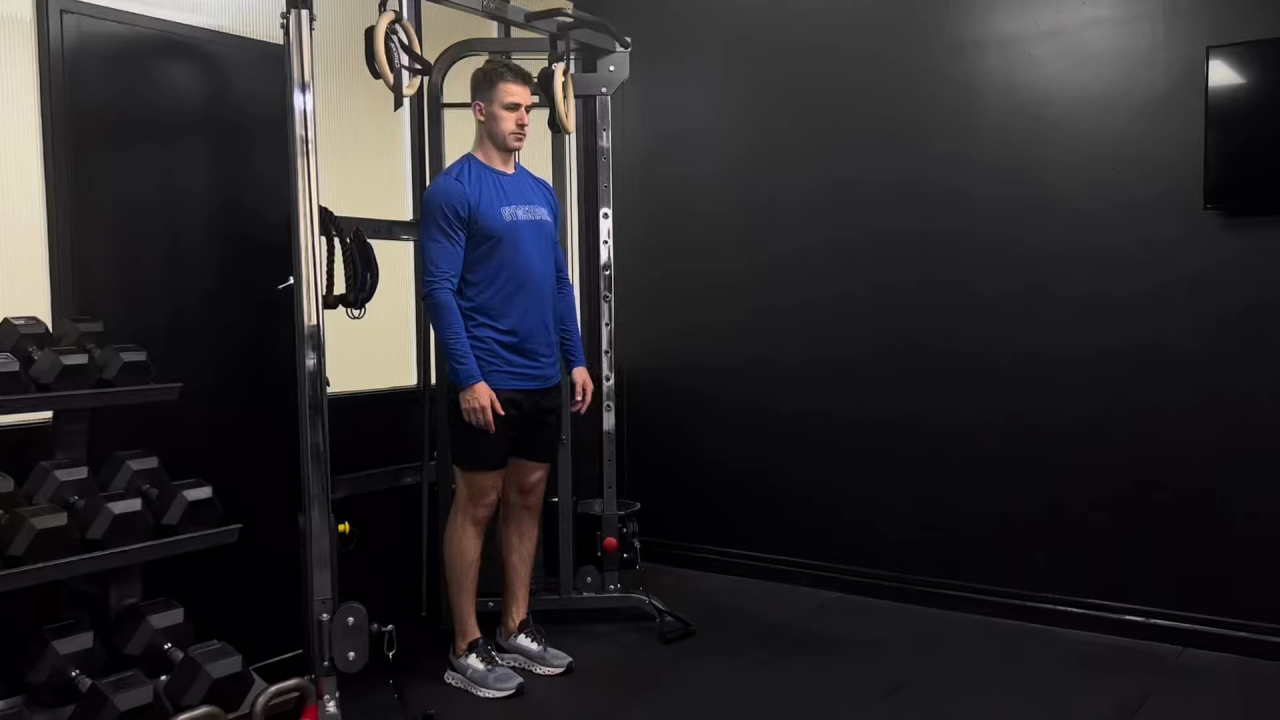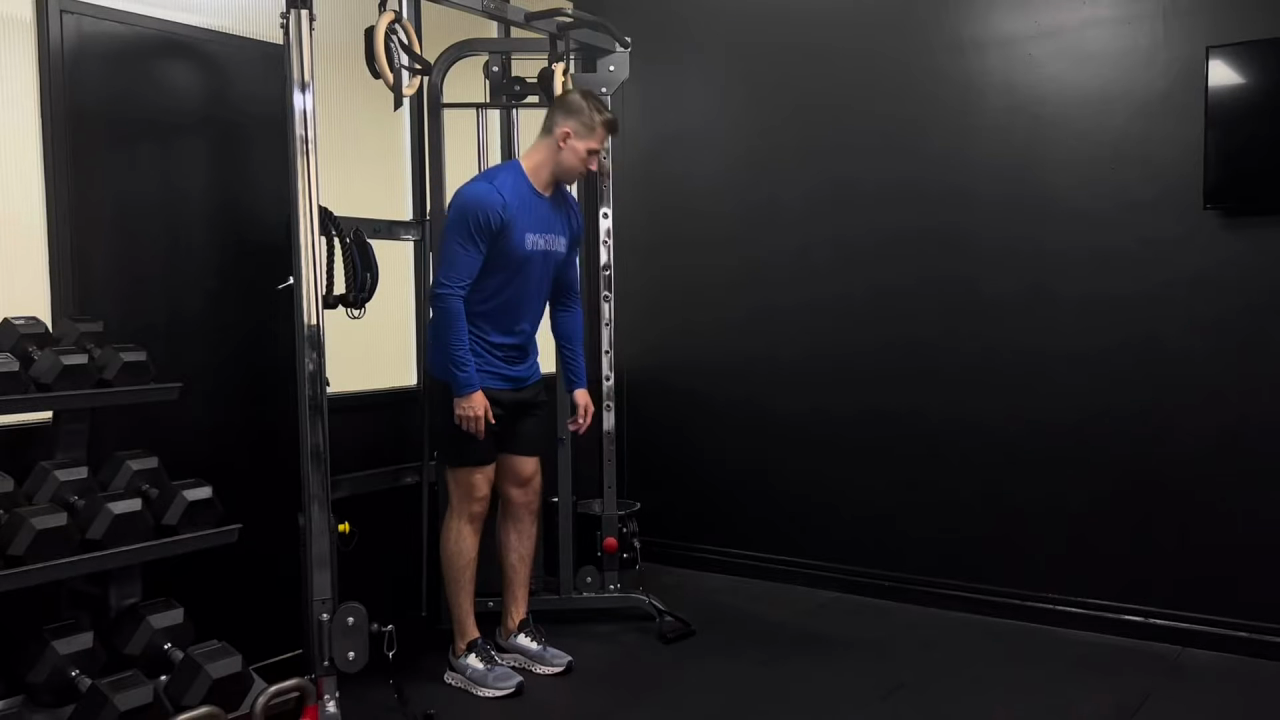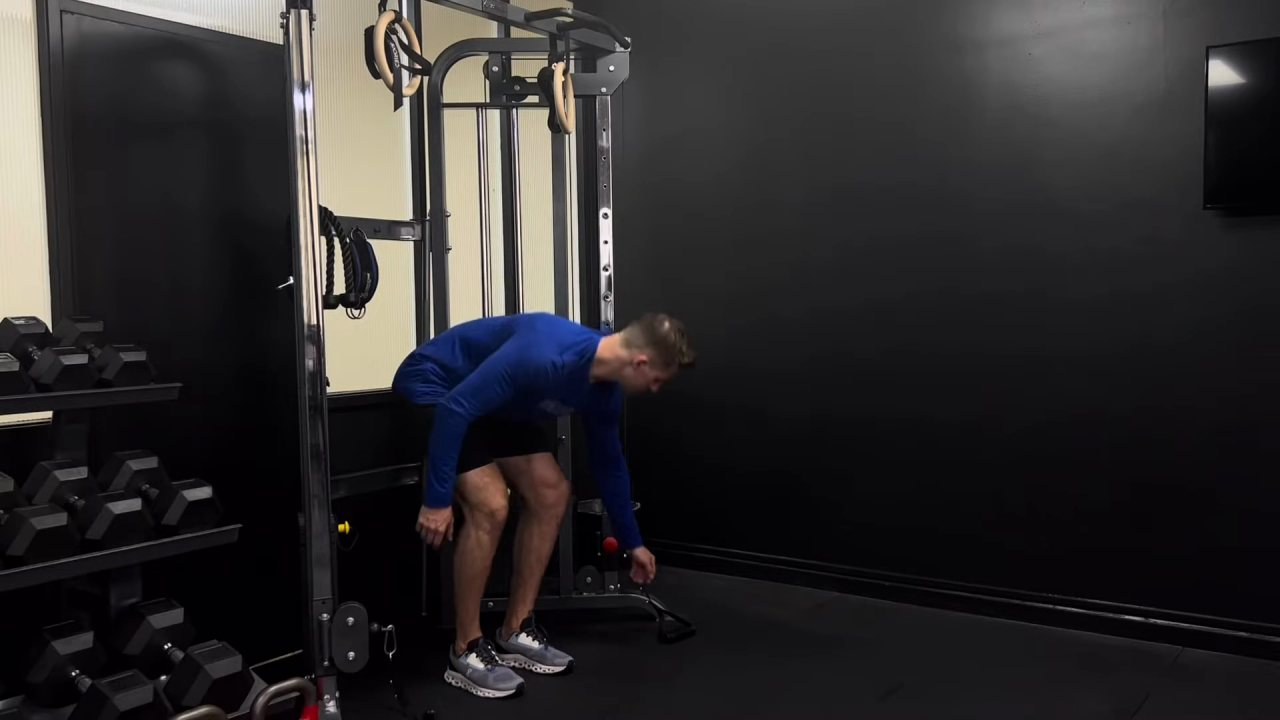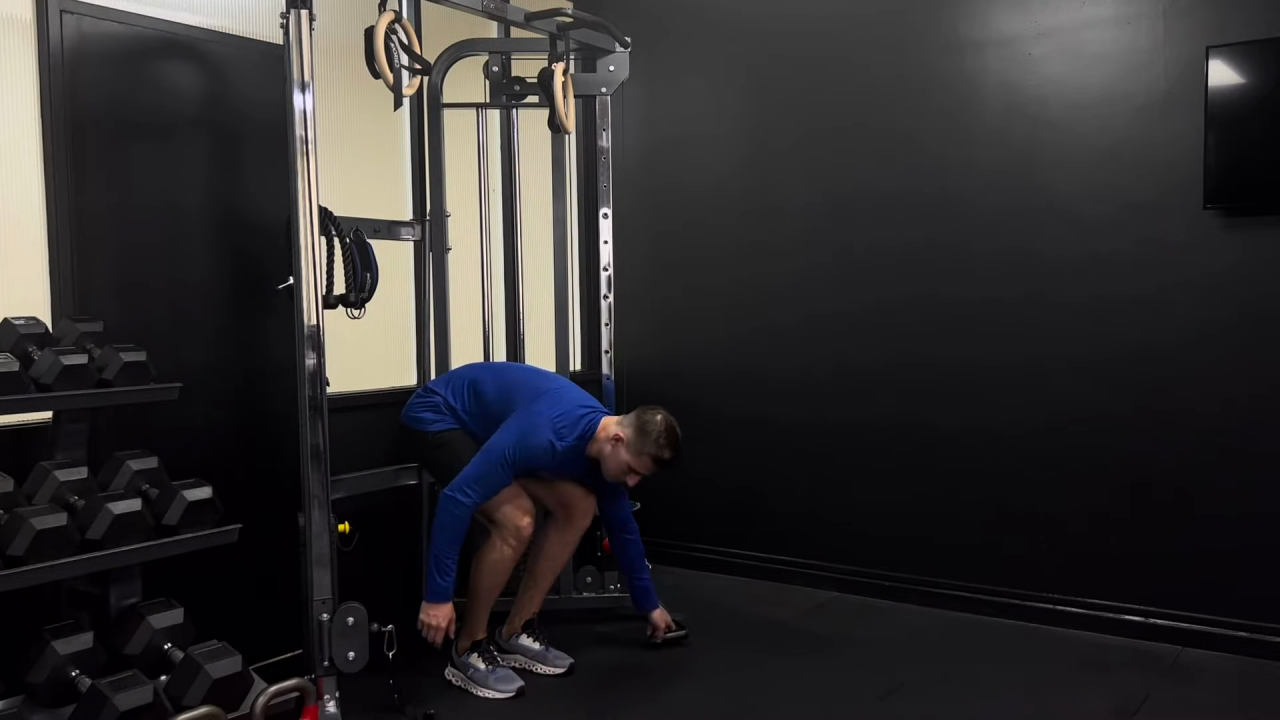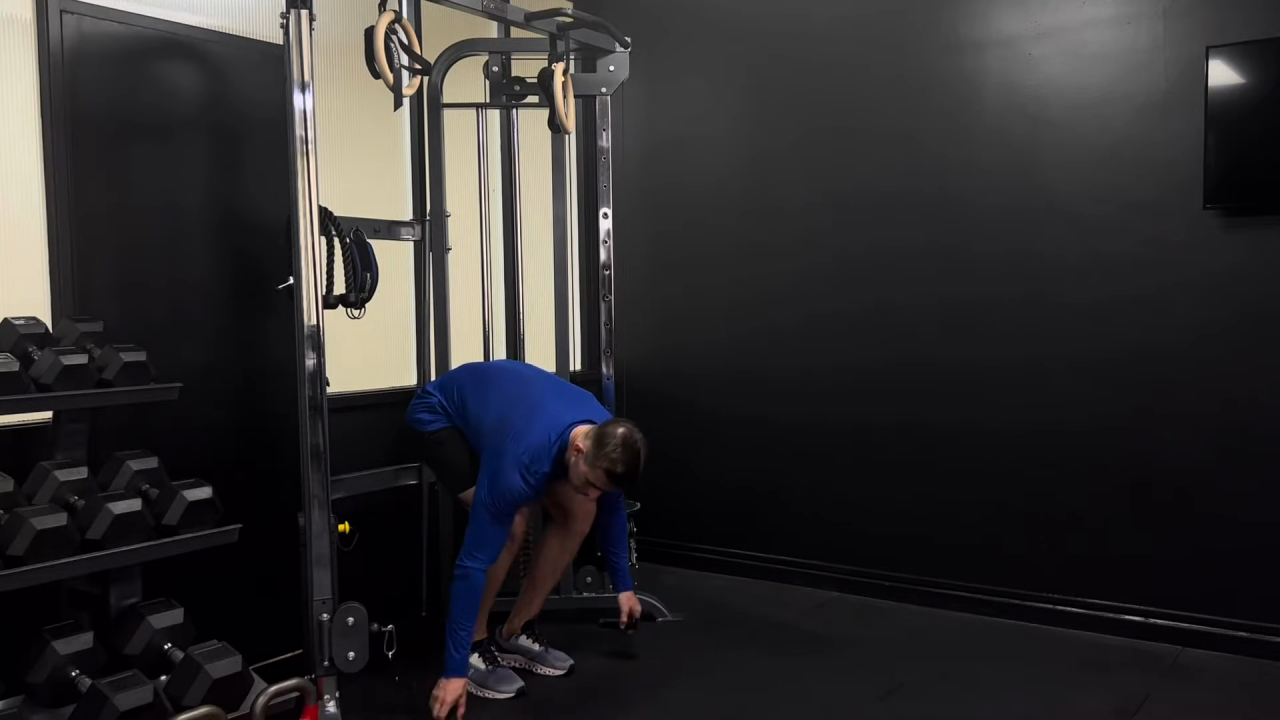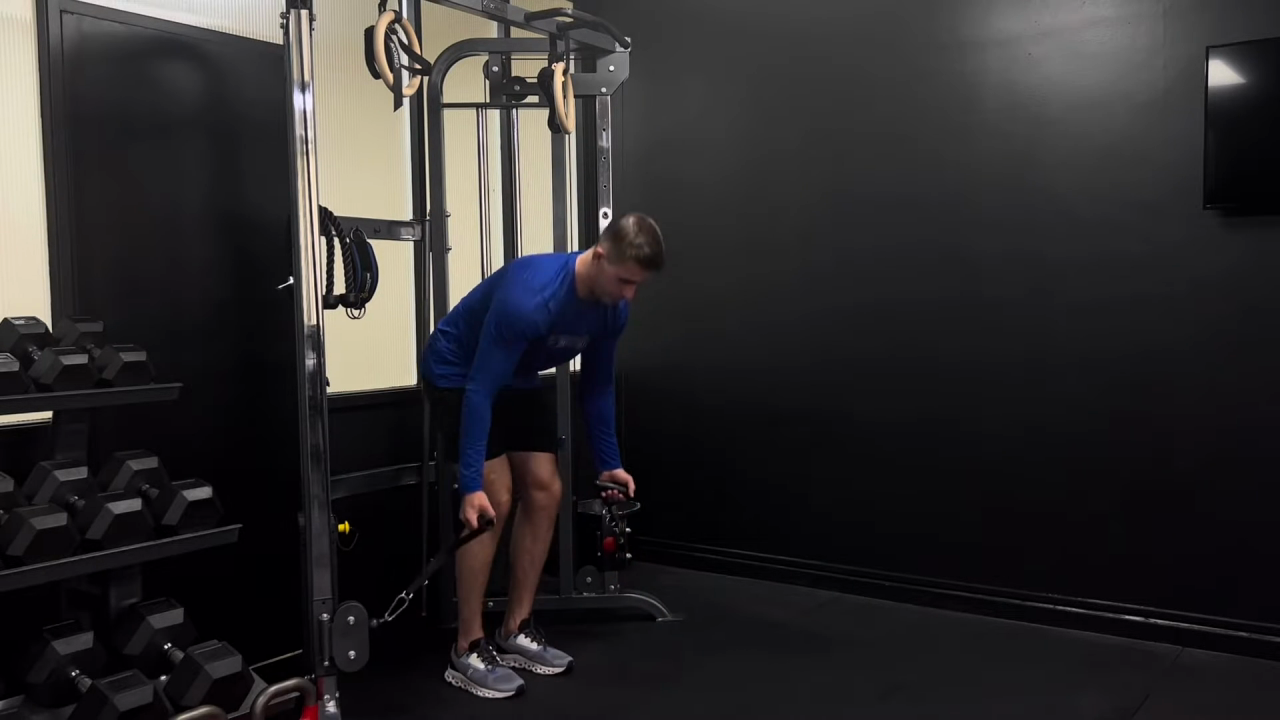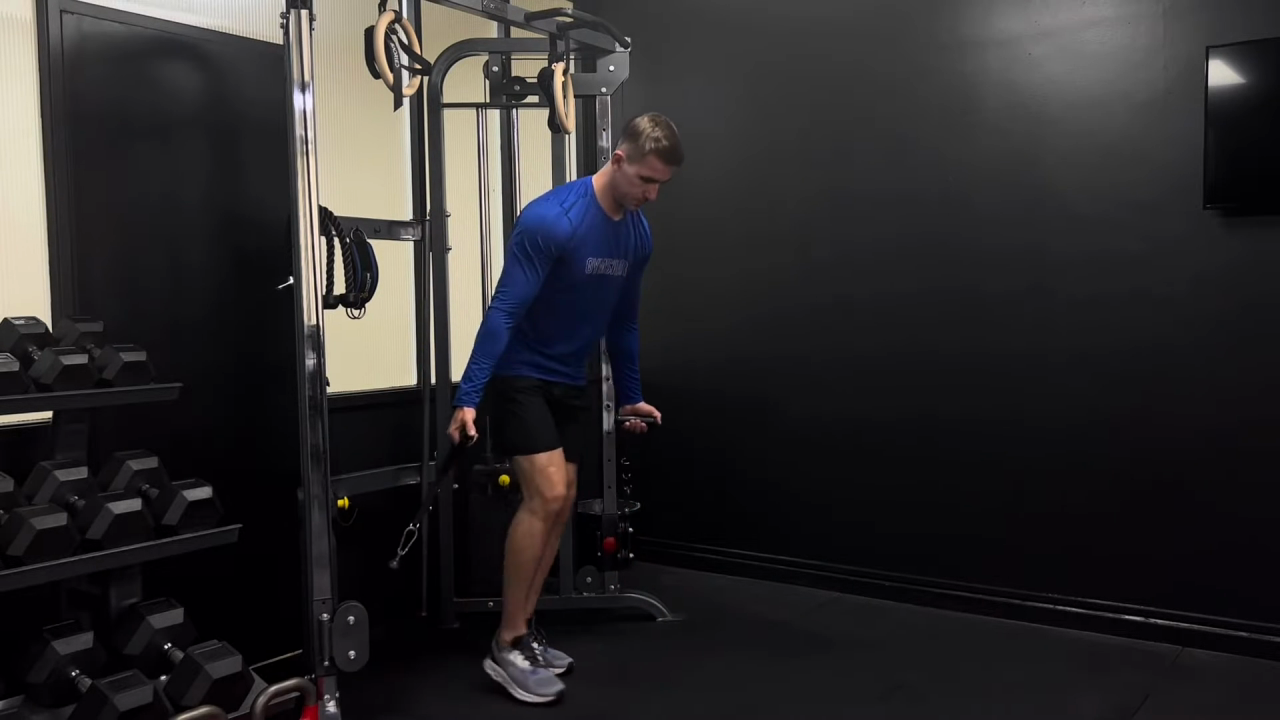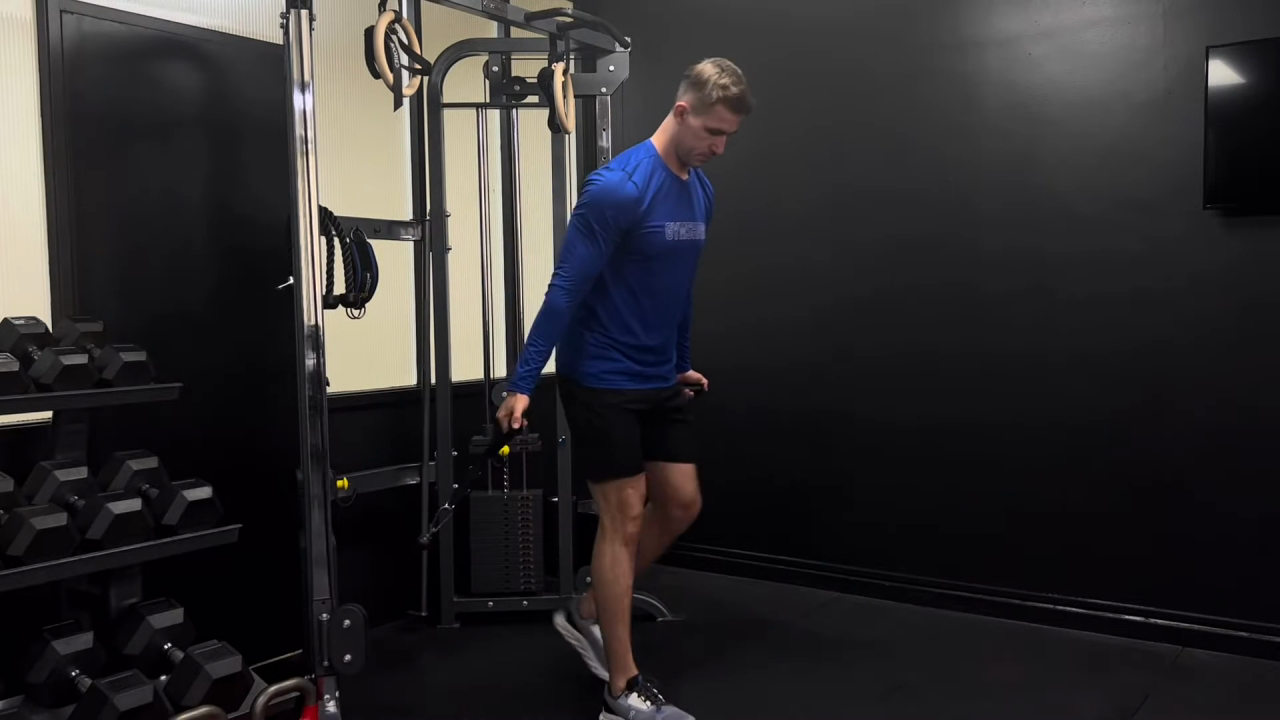
dt=0.5s
person 1, frame 1
left shoulder: (541, 193)
right shoulder: (453, 191)
right elbow: (439, 291)
left wrist: (576, 360)
right wrist: (469, 379)
left hip: (543, 381)
right hip: (489, 383)
left knee: (528, 499)
right knee: (477, 505)
left ankle: (516, 631)
right ankle: (466, 649)
person 1, frame 2
left shoulder: (569, 212)
right shoulder: (485, 199)
left elbow: (567, 302)
right elbow: (448, 296)
left wrist: (578, 381)
right wrist: (465, 385)
left hip: (522, 379)
right hip: (471, 382)
left knee: (524, 495)
right knee: (472, 502)
left ankle: (516, 631)
right ankle: (465, 649)
person 1, frame 3
left shoulder: (603, 388)
right shoulder: (544, 358)
left elbow: (610, 466)
right elbow: (455, 409)
left wrist: (633, 542)
right wrist: (437, 500)
right hip: (435, 387)
left knee: (551, 493)
right knee: (490, 505)
left ankle: (515, 631)
right ankle: (466, 649)
person 1, frame 4
left shoulder: (605, 451)
right shoulder: (544, 435)
left elbow: (623, 528)
right elbow: (457, 497)
left wrist: (650, 604)
right wrist: (437, 596)
left hip: (490, 423)
right hip: (438, 417)
left knee: (578, 506)
right knee: (517, 522)
left ankle: (515, 633)
right ankle: (468, 650)
person 1, frame 5
left shoulder: (604, 442)
right shoulder: (519, 467)
left elbow: (610, 511)
right elbow: (472, 564)
left wrist: (623, 585)
right wrist: (455, 672)
left hip: (501, 405)
right hip: (442, 414)
left knee: (579, 512)
right knee: (513, 522)
left ankle: (516, 633)
right ankle: (474, 650)
person 1, frame 6
left shoulder: (611, 306)
right shoulder: (530, 297)
left elbow: (599, 385)
right elbow: (479, 391)
left wrist: (610, 462)
right wrist: (471, 483)
left hip: (519, 382)
right hip: (458, 376)
left knee: (545, 492)
right knee: (496, 496)
left ankle: (514, 632)
right ankle: (467, 650)
person 1, frame 7
left shoulder: (637, 234)
right shoulder: (550, 220)
left elbow: (624, 321)
right elbow: (504, 312)
left wrist: (631, 395)
right wrist: (468, 398)
left hip: (570, 380)
right hip: (519, 374)
left knee: (557, 503)
right knee: (548, 496)
left ankle: (515, 633)
right ankle: (512, 647)
person 1, frame 8
left shoulder: (700, 190)
right shoulder: (617, 188)
right elbow: (567, 290)
left wrist: (682, 364)
right wrist: (522, 383)
left hip: (658, 380)
right hip: (602, 380)
left knee: (681, 504)
right knee: (626, 521)
left ankle: (588, 611)
